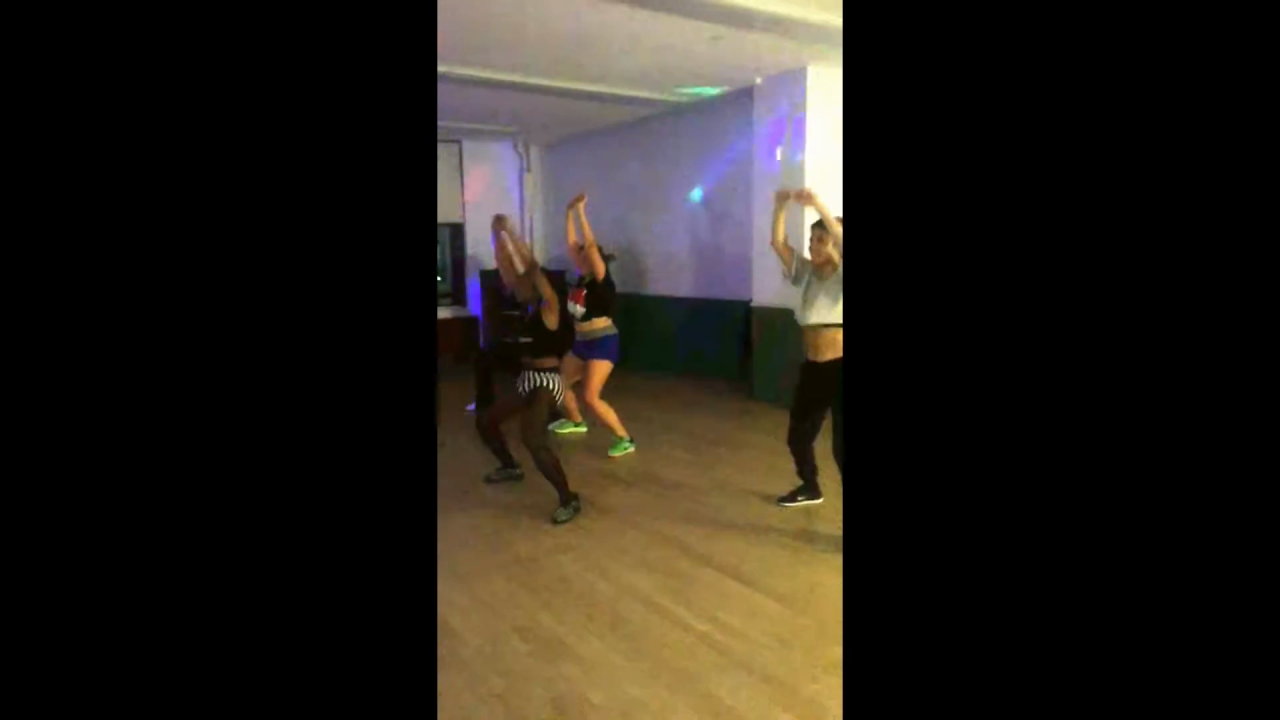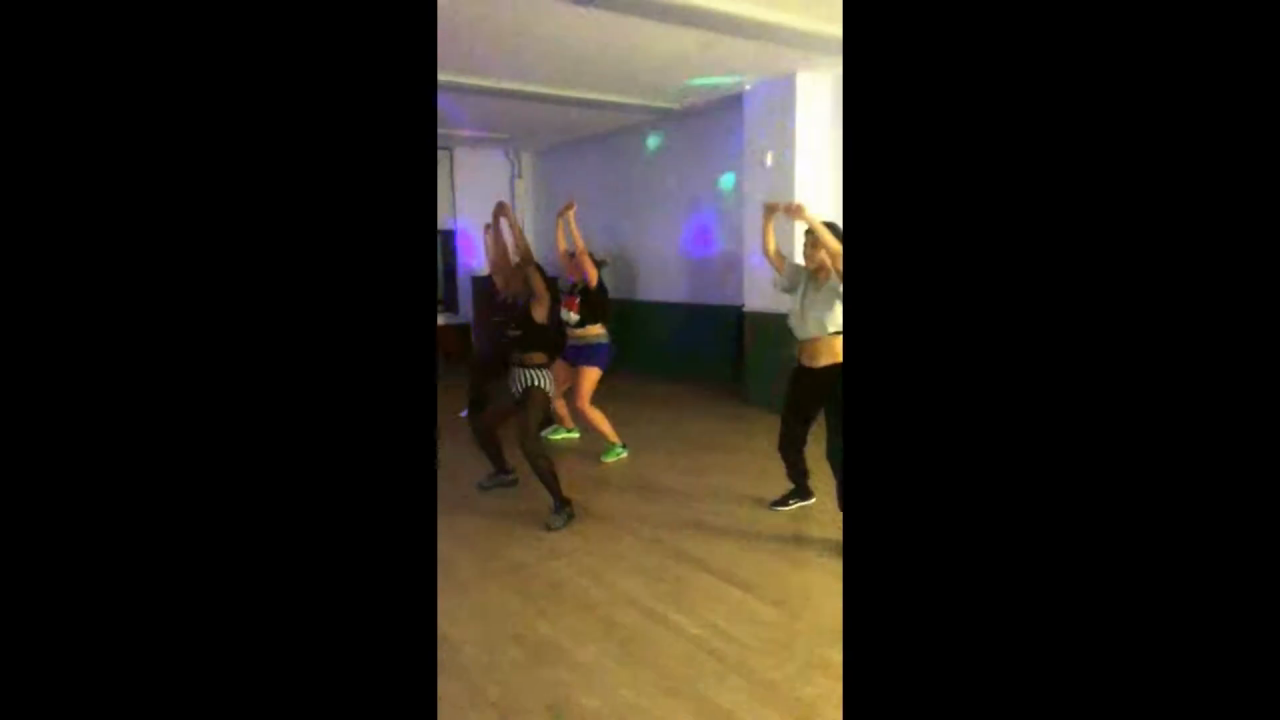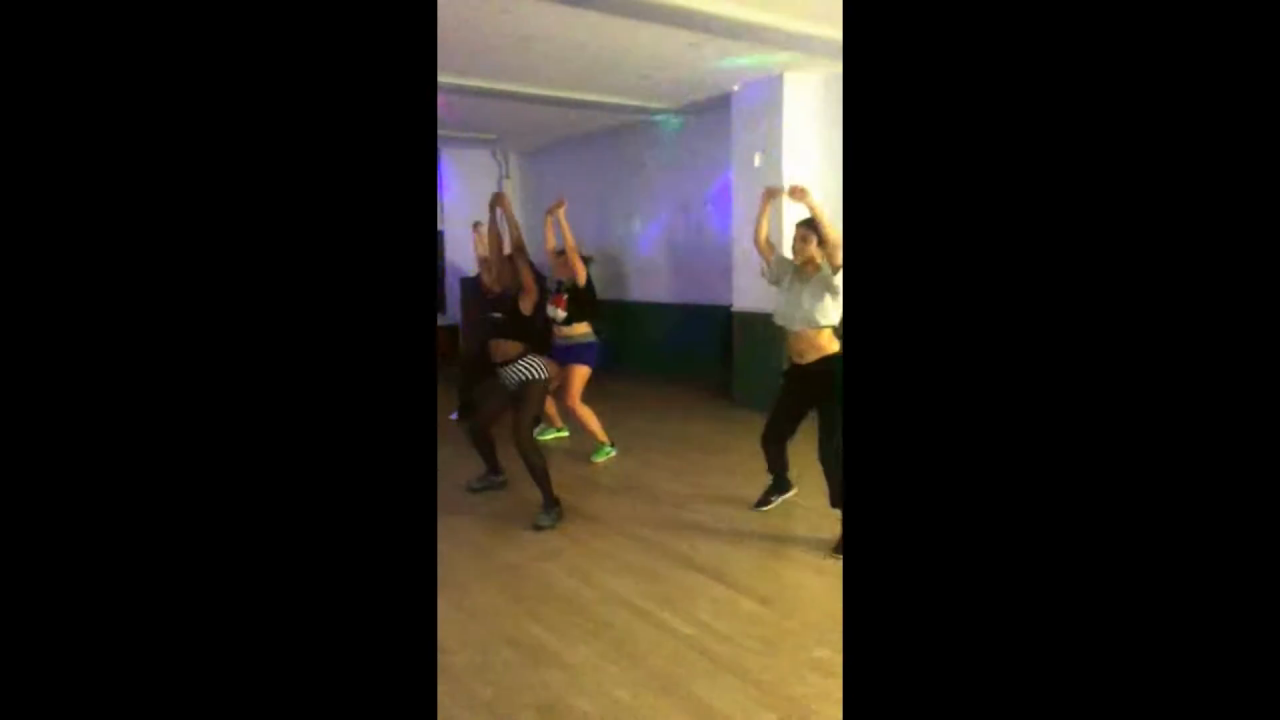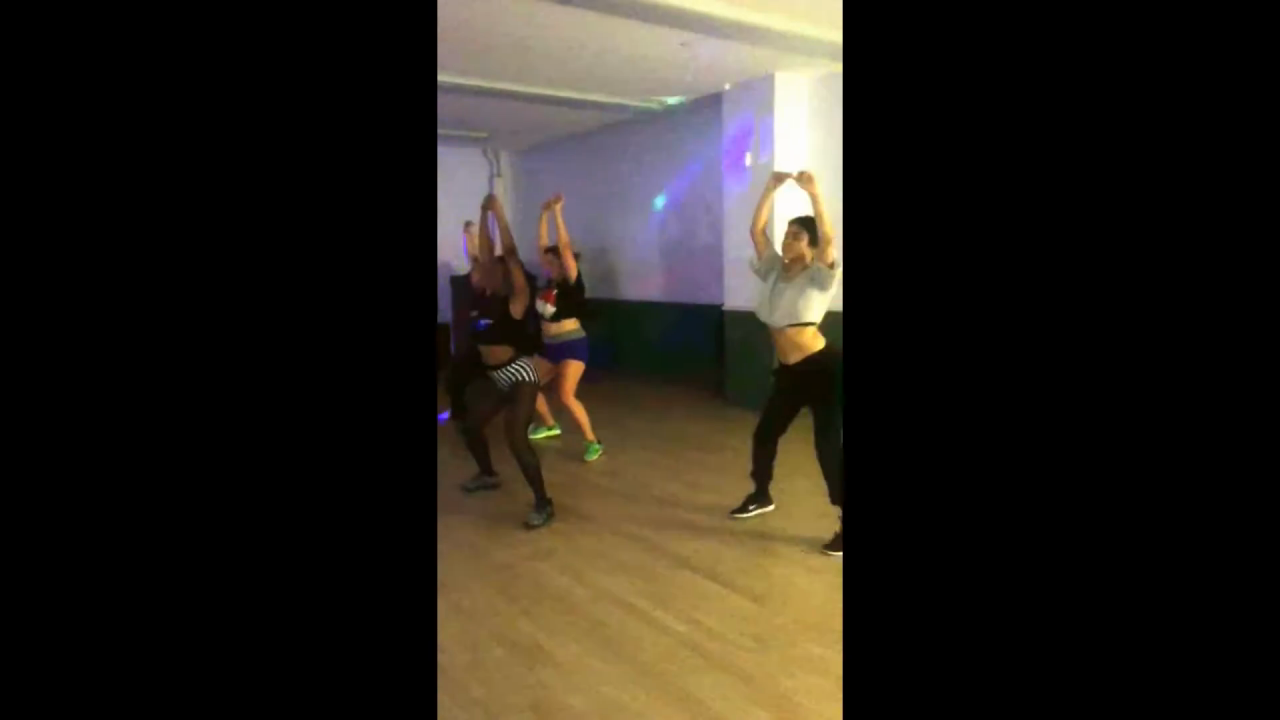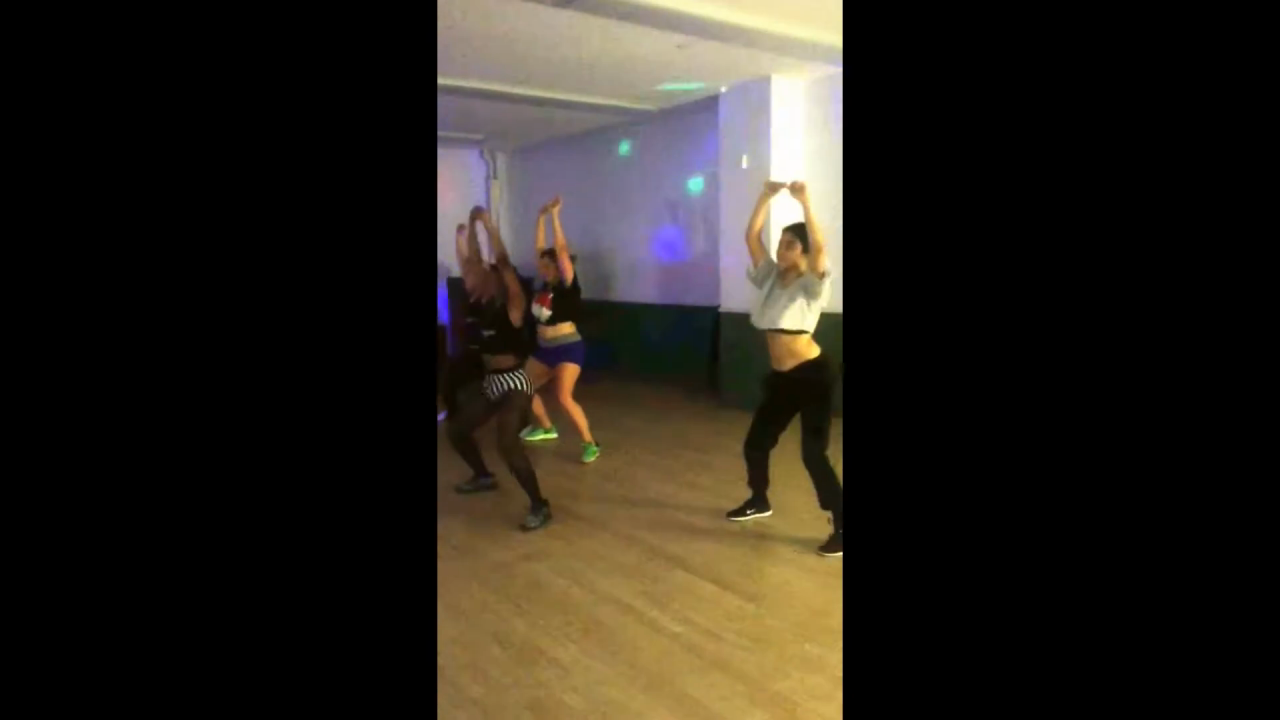
dt=0.1s
person 1, frame 1
left shoulder: (841, 274)
right shoulder: (806, 271)
left elbow: (841, 239)
right elbow: (778, 244)
left wrist: (818, 205)
right wrist: (780, 208)
left hip: (839, 368)
right hip: (813, 368)
left knee: (841, 445)
right knee: (798, 435)
right ankle: (811, 488)
person 1, frame 2
left shoulder: (839, 282)
right shoulder: (801, 278)
left elbow: (838, 253)
right elbow: (770, 253)
left wrist: (808, 218)
right wrist: (769, 218)
left hip: (835, 374)
right hip: (805, 373)
left knee: (837, 451)
right knee: (789, 439)
right ankle: (801, 490)
person 1, frame 3
left shoulder: (830, 277)
right shoulder: (787, 272)
left elbow: (834, 245)
right elbow: (761, 242)
left wrist: (810, 203)
right wrist: (767, 203)
left hip: (828, 368)
right hip: (797, 372)
left knee: (831, 448)
right knee: (773, 436)
left ankle: (848, 527)
right ankle: (782, 483)
person 1, frame 4
left shoulder: (821, 274)
right shoulder: (775, 268)
left elbow: (828, 241)
right elbow: (757, 232)
left wrist: (813, 192)
right wrist: (771, 189)
left hip: (820, 365)
right hip: (788, 371)
left knee: (829, 445)
right knee: (764, 436)
left ankle: (845, 523)
right ankle: (762, 495)
person 1, frame 5
left shoulder: (814, 282)
right shoulder: (771, 276)
left elbow: (820, 248)
right elbow: (752, 238)
left wrist: (805, 202)
right wrist: (765, 199)
left hip: (811, 373)
right hip: (780, 376)
left knee: (813, 452)
right knee: (755, 443)
left ankle: (841, 525)
right ankle: (759, 500)
person 2, frame 1
left shoulder: (549, 308)
right shoulder: (529, 309)
left elbow: (532, 269)
right elbow: (508, 268)
left wrist: (509, 231)
right wrist: (499, 233)
left hip: (545, 382)
right hip: (526, 380)
left knee: (532, 438)
right knee: (484, 420)
left ankle: (569, 499)
right ankle: (510, 467)
person 2, frame 2
left shoulder: (540, 302)
right shoulder: (517, 302)
left elbow: (527, 262)
right elbow: (502, 262)
left wrist: (511, 219)
right wrist: (497, 225)
left hip: (537, 379)
right hip: (517, 379)
left knee: (529, 443)
right knee: (481, 424)
left ankle: (562, 505)
right ankle: (504, 473)
person 2, frame 3
left shoulder: (527, 295)
right shoulder: (501, 294)
left elbow: (518, 251)
right elbow: (495, 250)
left wrist: (507, 209)
right wrist: (492, 212)
left hip: (528, 373)
right hip: (505, 375)
left knee: (522, 439)
right knee: (477, 424)
left ankle: (552, 504)
right ankle: (494, 474)
person 2, frame 4
left shoulder: (518, 298)
right shoulder: (489, 295)
left elbow: (510, 255)
right elbow: (485, 252)
left wrist: (498, 212)
right wrist: (484, 214)
left hip: (519, 375)
right hip: (497, 377)
left knee: (515, 438)
right knee: (470, 424)
left ankle: (543, 503)
right ankle: (488, 475)
person 2, frame 5
left shoulder: (514, 304)
right shoulder: (487, 304)
left elbow: (504, 263)
right elbow: (473, 265)
left wrist: (488, 223)
right wrist: (471, 229)
left hip: (514, 383)
right hip: (490, 383)
left knee: (507, 444)
right knee: (457, 430)
left ankle: (539, 505)
right ankle: (483, 476)
person 3, frame 1
left shoulder: (602, 281)
right shoulder: (582, 279)
left elbow: (590, 245)
right elbow: (572, 244)
left wrist: (581, 211)
right wrist: (569, 213)
left hip: (604, 341)
right hip: (583, 342)
left knee: (591, 396)
right knee: (559, 382)
left ankle: (625, 439)
right ankle: (576, 421)
person 3, frame 2
left shoulder: (595, 288)
right shoulder: (574, 286)
left elbow: (582, 253)
right elbow: (563, 252)
left wrist: (571, 219)
right wrist: (560, 221)
left hip: (594, 349)
right hip: (573, 348)
left knee: (581, 403)
left ankle: (618, 445)
right ankle: (568, 428)
person 3, frame 3
left shoulder: (583, 287)
right shoulder: (561, 284)
left elbow: (571, 251)
right elbow: (550, 249)
left wrist: (561, 217)
right wrist: (548, 219)
left hip: (582, 347)
right hip: (560, 347)
left knee: (572, 400)
left ankle: (606, 444)
right ankle: (558, 427)
person 3, frame 4
left shoulder: (572, 282)
right shoulder: (551, 281)
left elbow: (564, 247)
right elbow: (543, 244)
left wrist: (557, 212)
right wrist: (544, 214)
left hip: (572, 344)
right hip: (550, 345)
left knee: (566, 396)
left ankle: (593, 442)
right ankle: (550, 426)
person 3, frame 5
left shoulder: (568, 285)
right shoulder: (547, 284)
left elbow: (561, 250)
right elbow: (540, 248)
left wrist: (555, 215)
right wrist: (541, 217)
left hip: (568, 347)
right hip: (545, 348)
left knee: (564, 397)
left ankle: (590, 444)
right ankle: (546, 428)
person 4, frame 1
right shoulder: (506, 286)
right elbow: (500, 256)
left wrist: (505, 229)
right wrist: (496, 231)
left hip: (519, 345)
right hip: (505, 343)
right knee: (483, 361)
left ankle: (553, 414)
right ankle: (484, 403)
person 4, frame 2
right shoulder: (499, 293)
left elbow: (505, 261)
right elbow: (492, 260)
left wrist: (493, 234)
right wrist: (488, 235)
left hip: (511, 350)
right hip: (499, 348)
right ankle: (476, 408)
person 4, frame 3
right shoulder: (488, 291)
left elbow: (493, 261)
right elbow: (481, 260)
left wrist: (482, 233)
right wrist: (476, 234)
right hip: (485, 347)
right ankle: (465, 411)
person 4, frame 4
right shoulder: (477, 290)
right elbow: (472, 256)
left wrist: (472, 232)
right wrist: (467, 233)
right hip: (477, 347)
right ankle: (458, 412)
person 4, frame 5
right shoulder: (472, 295)
left elbow: (478, 261)
right elbow: (463, 261)
left wrist: (469, 235)
right wrist: (459, 236)
right hip: (470, 352)
right ankle: (453, 413)
